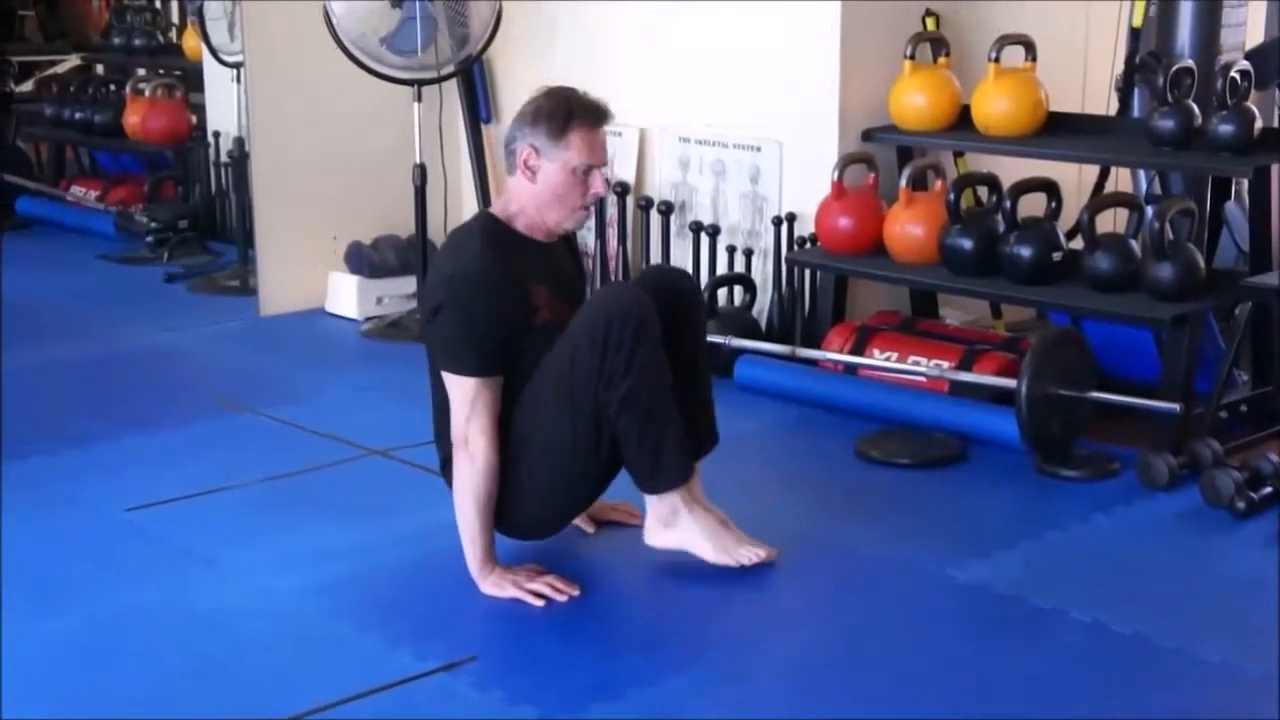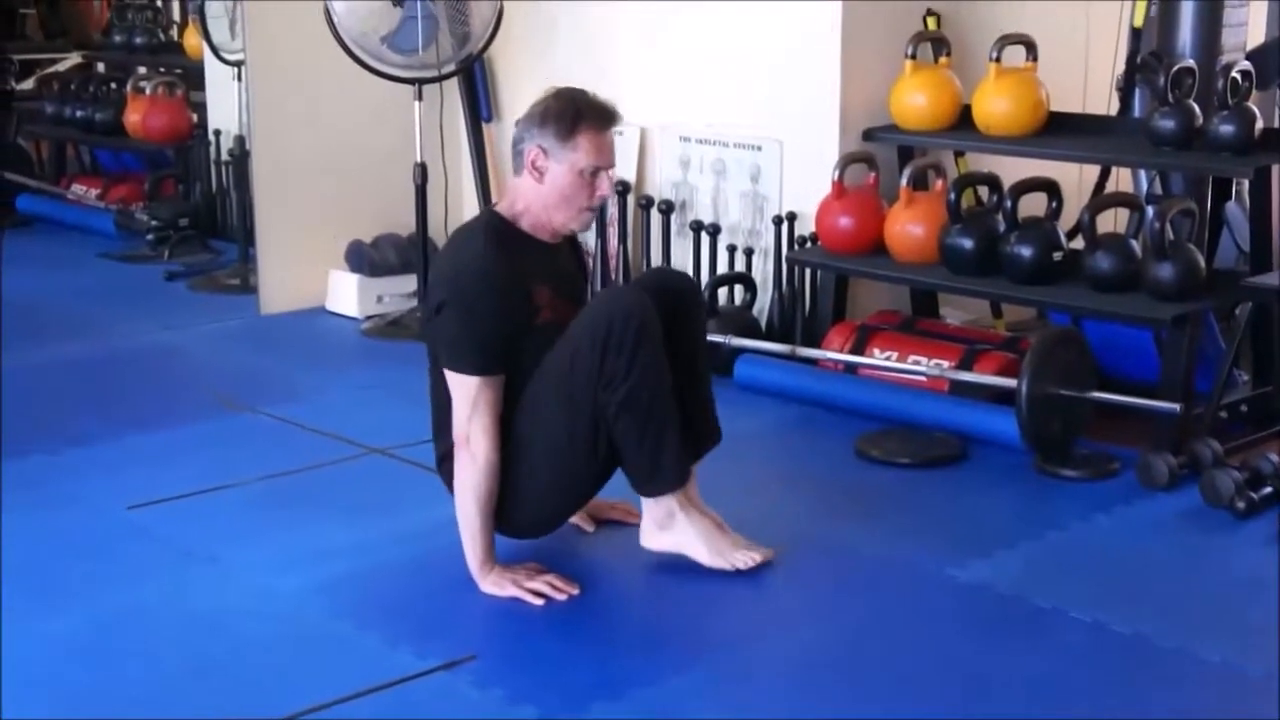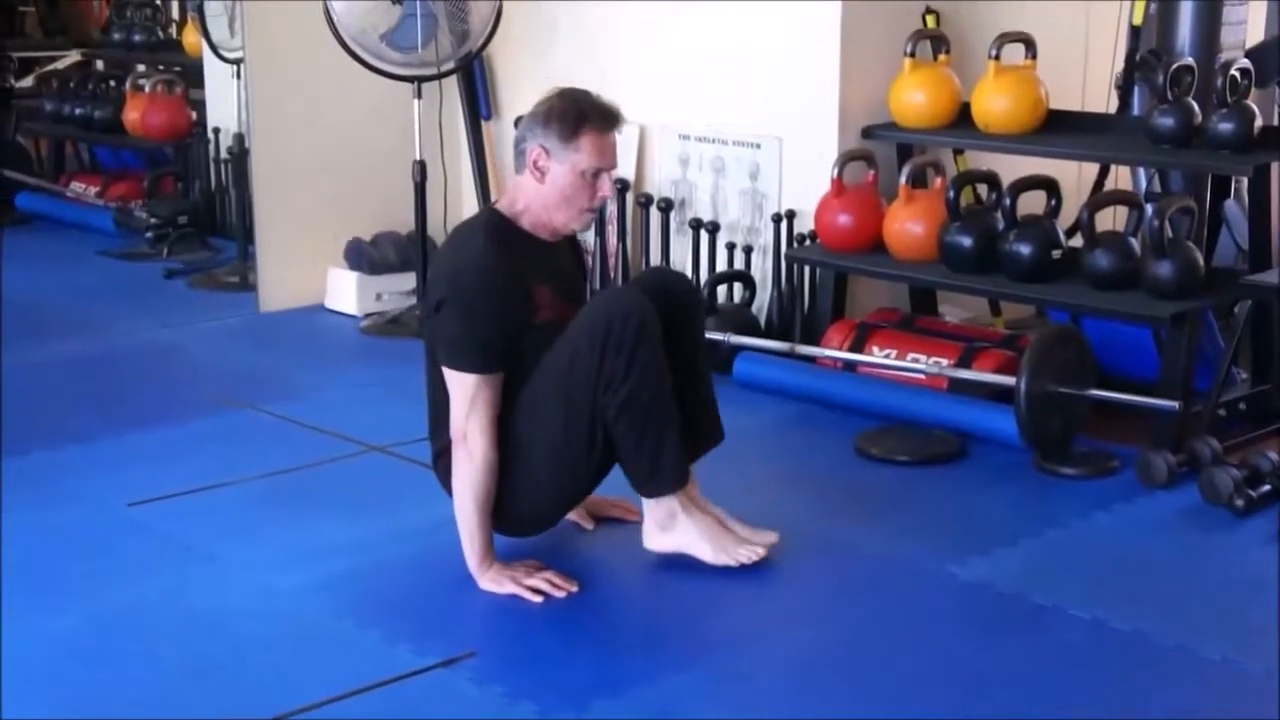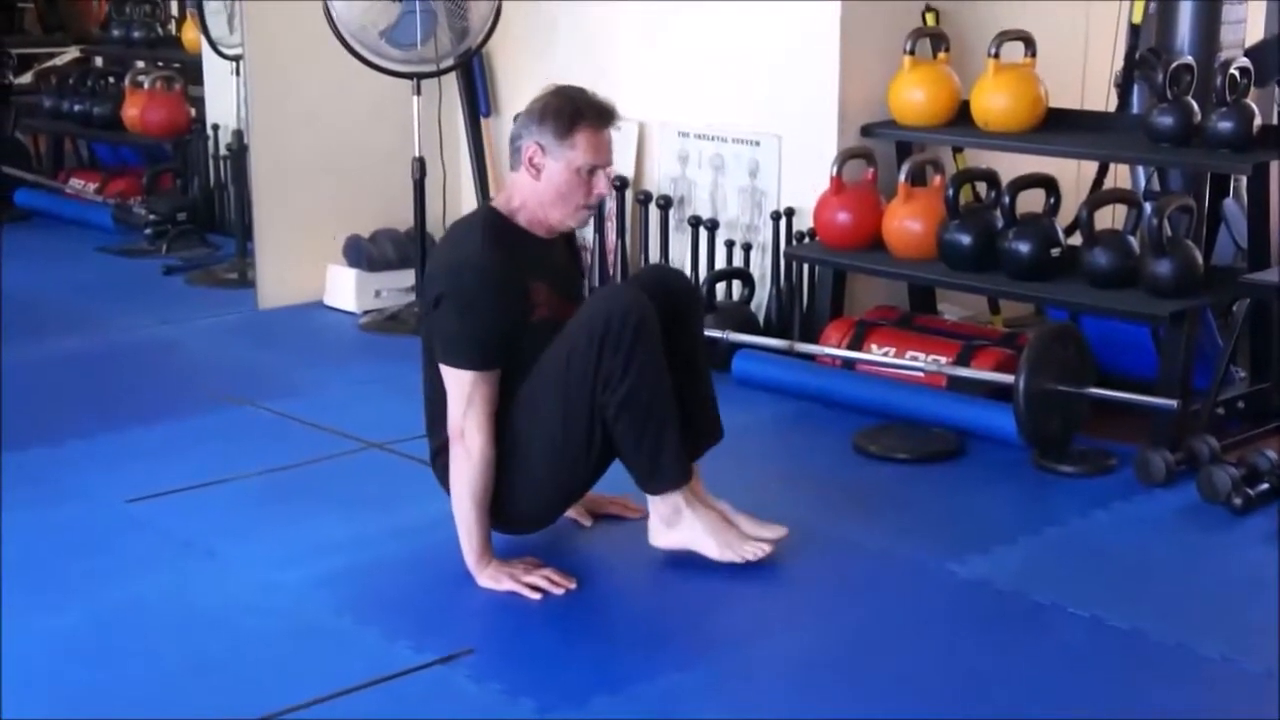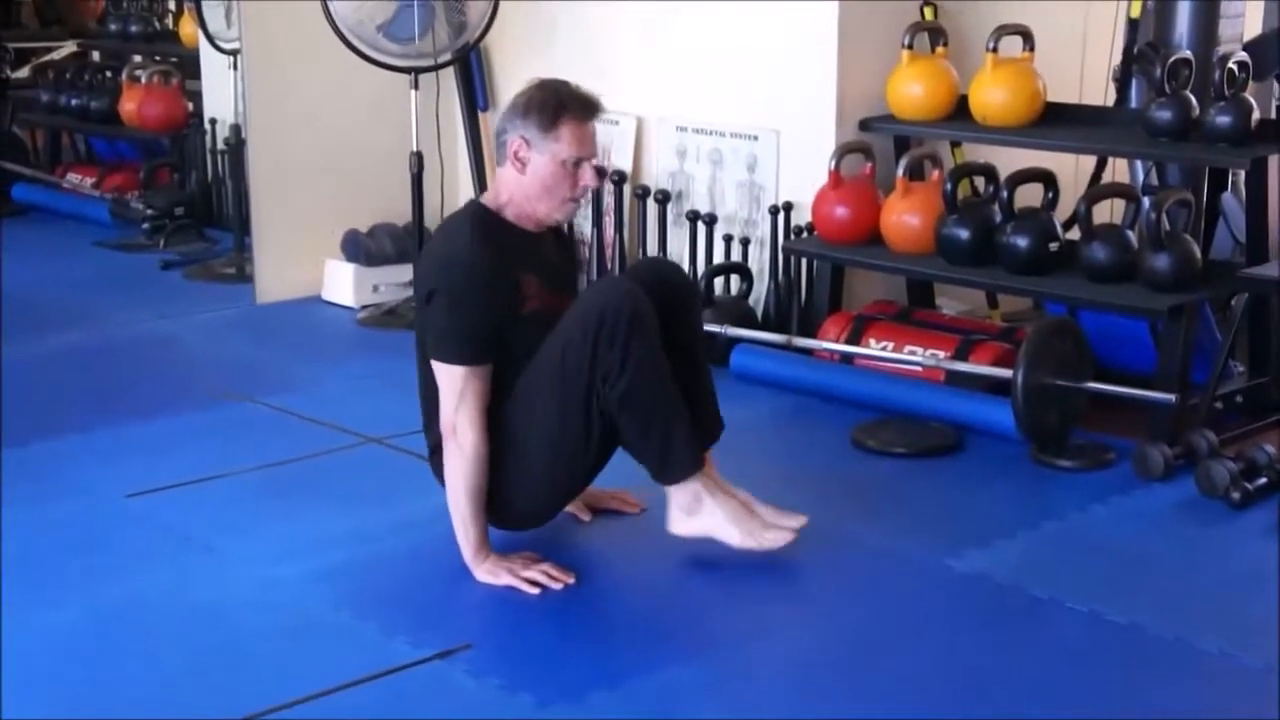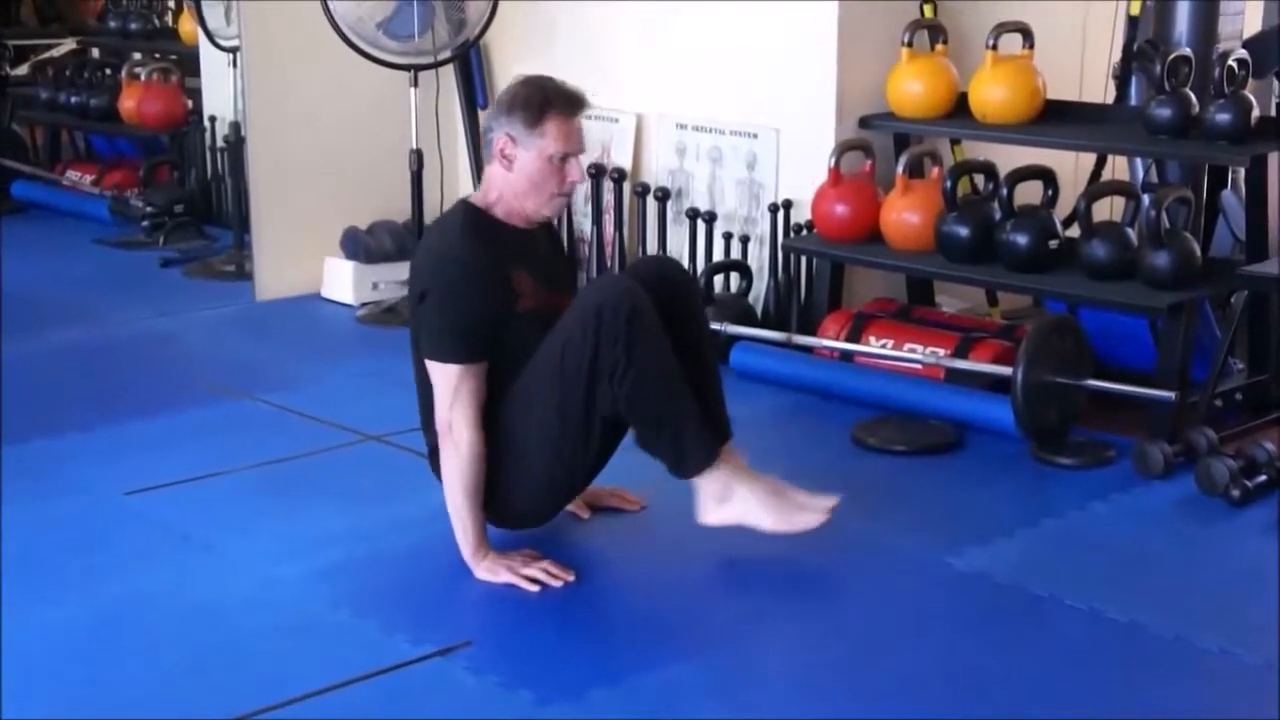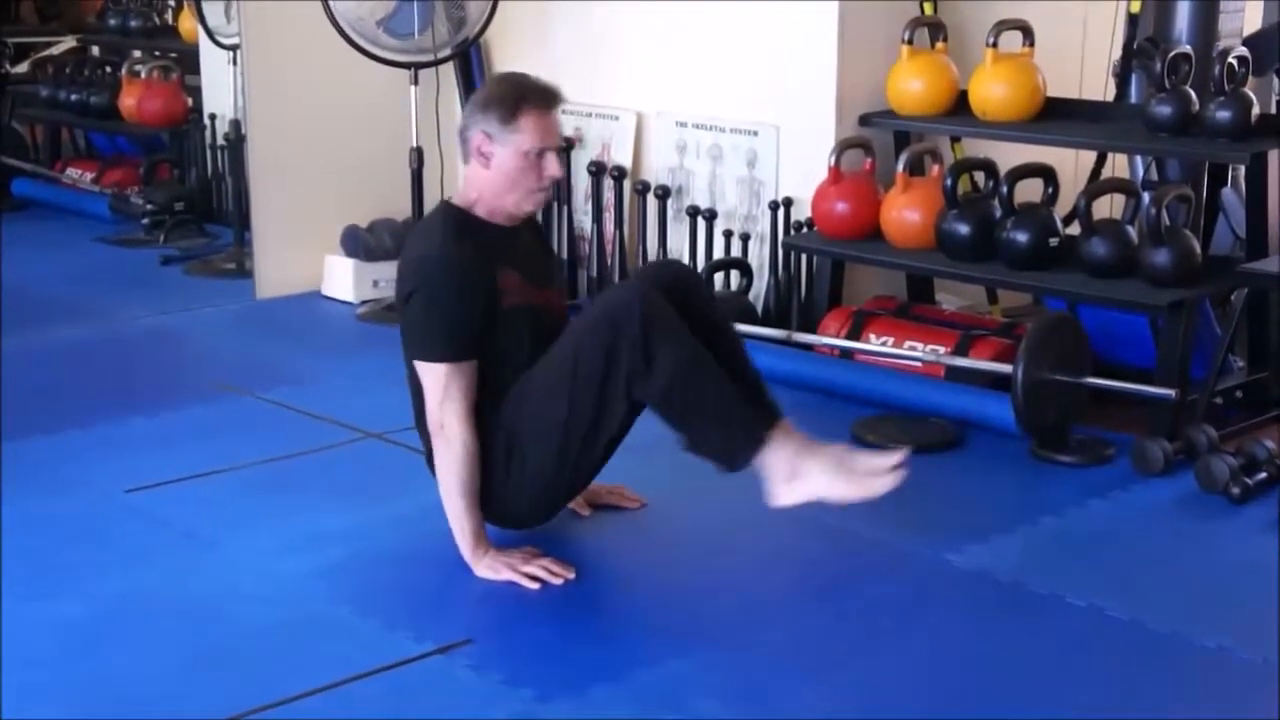
dt=0.1s
person 1, frame 1
left shoulder: (555, 244)
right shoulder: (475, 269)
right elbow: (471, 430)
left wrist: (576, 495)
right wrist: (484, 570)
left hip: (557, 465)
right hip: (519, 486)
left knee: (670, 290)
right knee: (621, 313)
left ankle: (678, 497)
right ankle: (669, 509)
person 1, frame 2
left shoulder: (559, 244)
right shoulder: (479, 266)
right elbow: (472, 430)
left wrist: (573, 493)
right wrist: (484, 568)
left hip: (547, 462)
right hip: (512, 485)
left knee: (669, 293)
right knee: (622, 316)
left ankle: (674, 499)
right ankle: (666, 514)
person 1, frame 3
left shoulder: (557, 243)
right shoulder: (479, 265)
right elbow: (470, 428)
left wrist: (571, 488)
right wrist: (483, 565)
left hip: (545, 460)
right hip: (509, 482)
left knee: (667, 293)
right knee: (621, 317)
left ankle: (676, 497)
right ankle: (668, 514)
person 1, frame 4
left shoulder: (555, 241)
right shoulder: (477, 262)
right elbow: (468, 424)
left wrist: (570, 485)
right wrist: (482, 563)
left hip: (543, 458)
right hip: (506, 481)
left knee: (665, 291)
right knee: (620, 315)
left ankle: (680, 495)
right ankle: (672, 508)
person 1, frame 5
left shoulder: (547, 236)
right shoulder: (467, 258)
right elbow: (460, 420)
left wrist: (570, 479)
right wrist: (480, 557)
left hip: (542, 451)
right hip: (505, 477)
left knee: (662, 282)
right knee: (615, 307)
left ankle: (696, 483)
right ankle: (689, 496)
person 1, frame 6
left shoulder: (539, 234)
right shoulder: (460, 256)
right elbow: (459, 416)
left wrist: (568, 478)
right wrist: (480, 555)
left hip: (535, 457)
right hip: (507, 476)
left knee: (659, 280)
right knee: (616, 306)
left ankle: (719, 472)
right ankle: (718, 484)
person 1, frame 7
left shoulder: (521, 232)
right shoulder: (443, 258)
right elbow: (446, 419)
left wrist: (569, 472)
right wrist: (478, 553)
left hip: (539, 448)
right hip: (506, 475)
left knee: (671, 284)
right knee: (632, 310)
left ankle: (777, 450)
right ankle: (779, 462)
